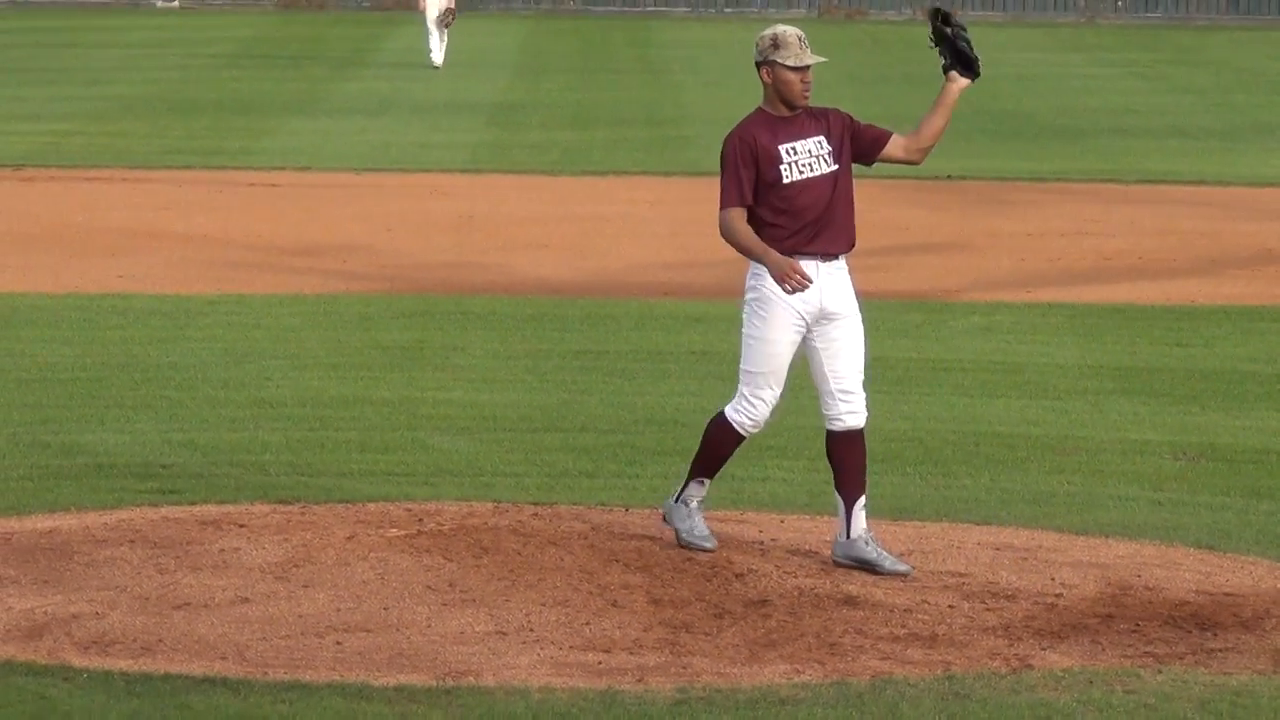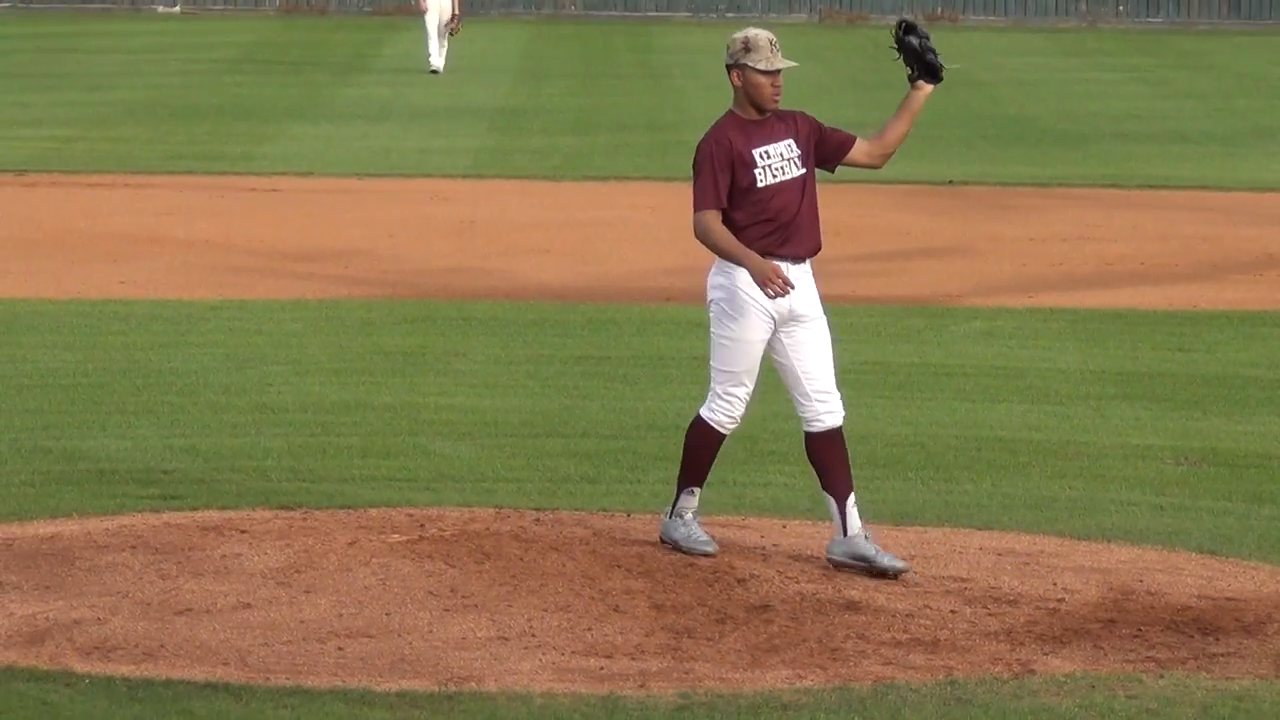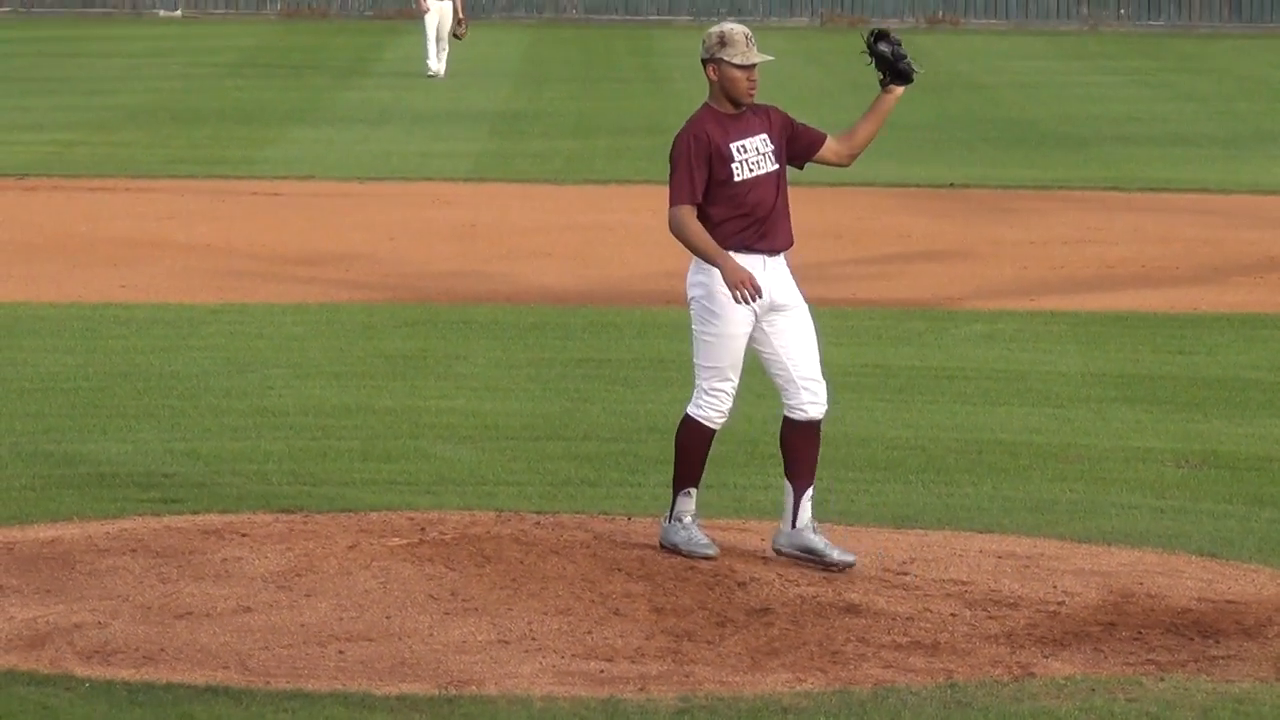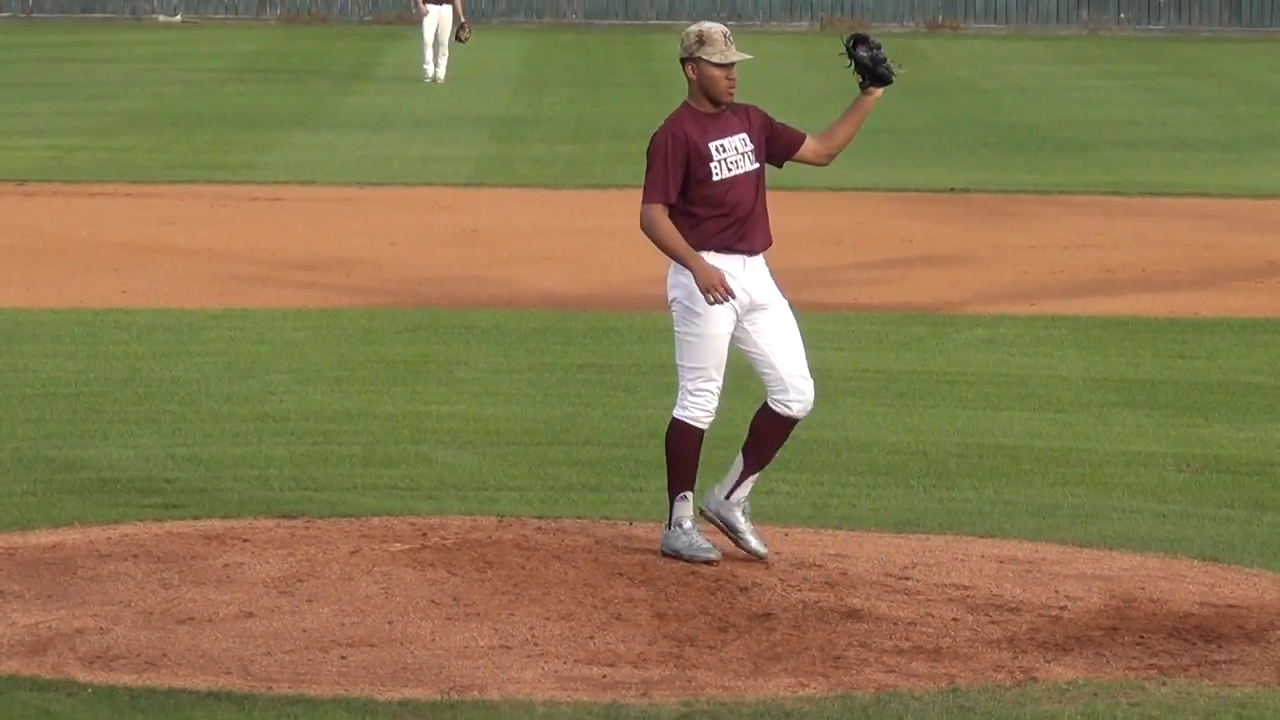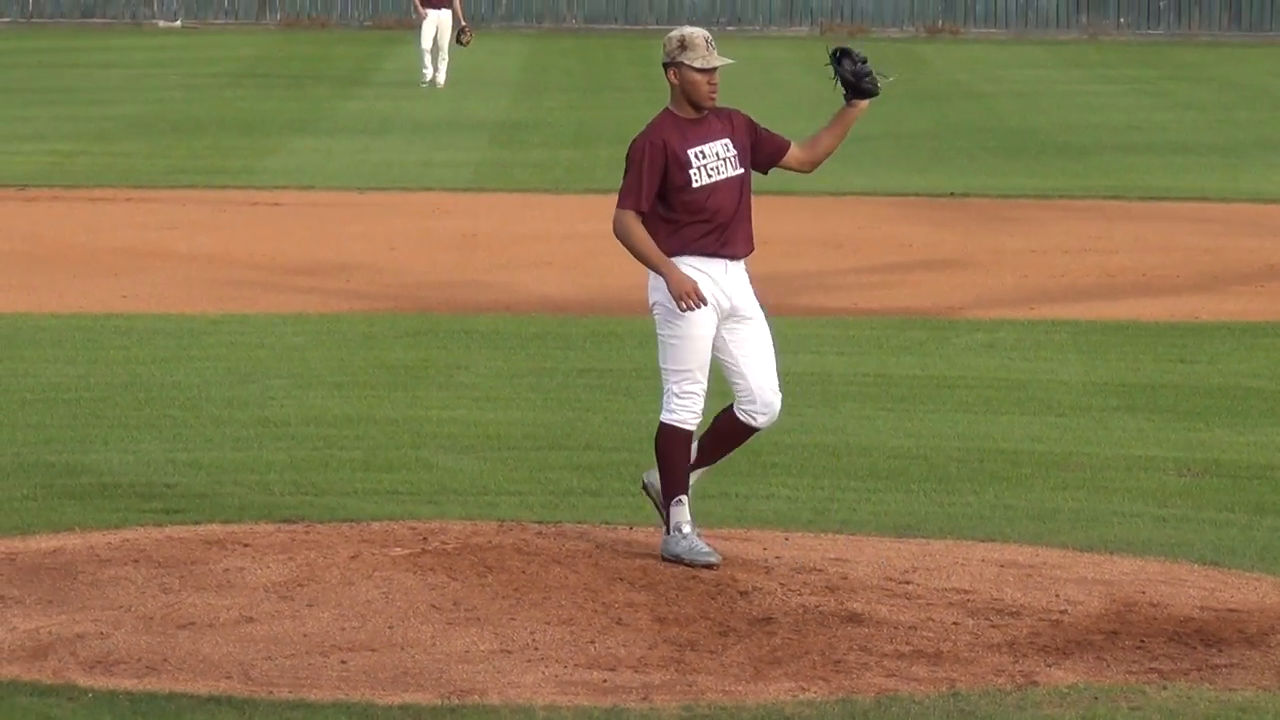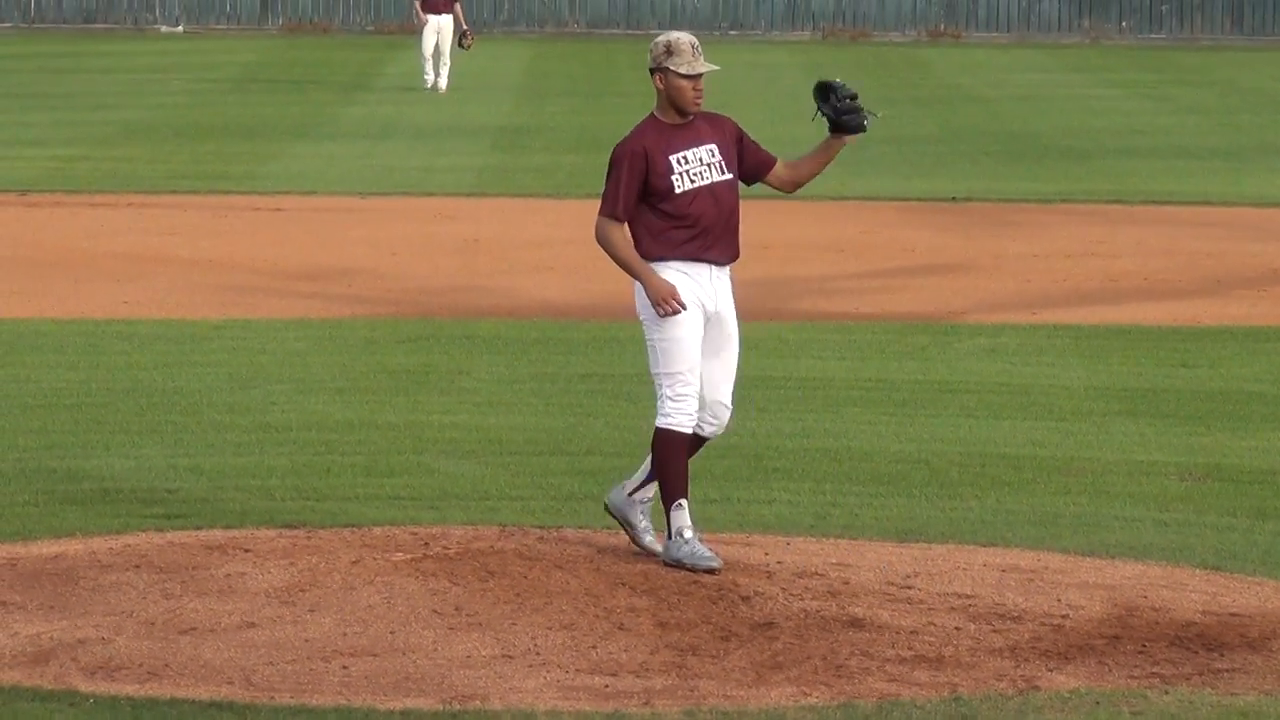
dt=0.1s
person 1, frame 1
left shoulder: (834, 125)
right shoulder: (746, 137)
left elbow: (913, 149)
right elbow: (731, 221)
left wrist: (954, 87)
right wrist: (772, 259)
left hip: (835, 281)
right hip: (778, 284)
left knee: (848, 409)
right knee: (755, 407)
left ankle: (854, 535)
right ankle: (687, 498)
person 1, frame 2
left shoulder: (798, 127)
right shoulder: (720, 140)
left elbow: (875, 152)
right elbow: (705, 223)
left wrist: (919, 92)
right wrist: (754, 263)
left hip: (799, 284)
right hip: (745, 284)
left knee: (824, 409)
right knee: (725, 406)
left ankle: (848, 536)
right ankle: (681, 516)
person 1, frame 3
left shoulder: (771, 122)
right shoulder: (696, 134)
left elbow: (844, 151)
right elbow: (680, 218)
left wrist: (891, 94)
right wrist: (725, 265)
left hip: (776, 278)
right hip: (724, 279)
left knee: (808, 398)
right knee: (713, 401)
left ankle: (798, 526)
right ankle: (680, 518)
person 1, frame 4
left shoulder: (750, 120)
right shoulder: (675, 134)
left elbow: (822, 150)
right elbow: (652, 215)
left wrist: (869, 95)
right wrist: (698, 266)
left hip: (756, 274)
right hip: (705, 277)
left knee: (794, 394)
right knee: (699, 401)
left ankle: (730, 499)
right ankle: (681, 525)
person 1, frame 5
left shoulder: (735, 125)
right shoulder: (654, 140)
left elbow: (806, 158)
right elbow: (625, 221)
left wrist: (854, 107)
right wrist: (670, 273)
left hip: (735, 279)
right hip: (686, 282)
left knee: (762, 402)
right knee: (684, 404)
left ankle: (671, 480)
right ankle: (678, 529)
person 1, frame 6
left shoulder: (723, 131)
right shoulder: (638, 146)
left elbow: (786, 179)
right elbow: (608, 228)
left wrist: (836, 141)
right wrist: (647, 279)
left hip: (719, 284)
right hip: (671, 288)
left knee: (713, 415)
right knee: (680, 407)
left ankle: (633, 494)
right ankle: (681, 535)
